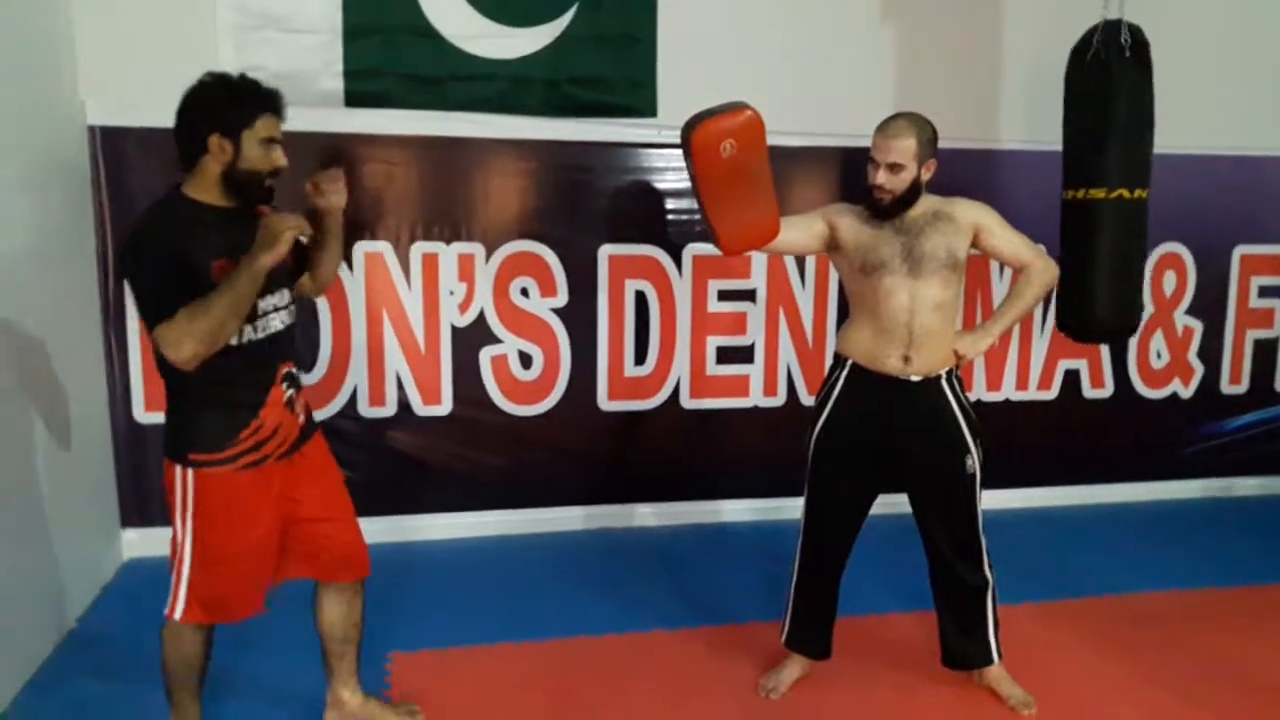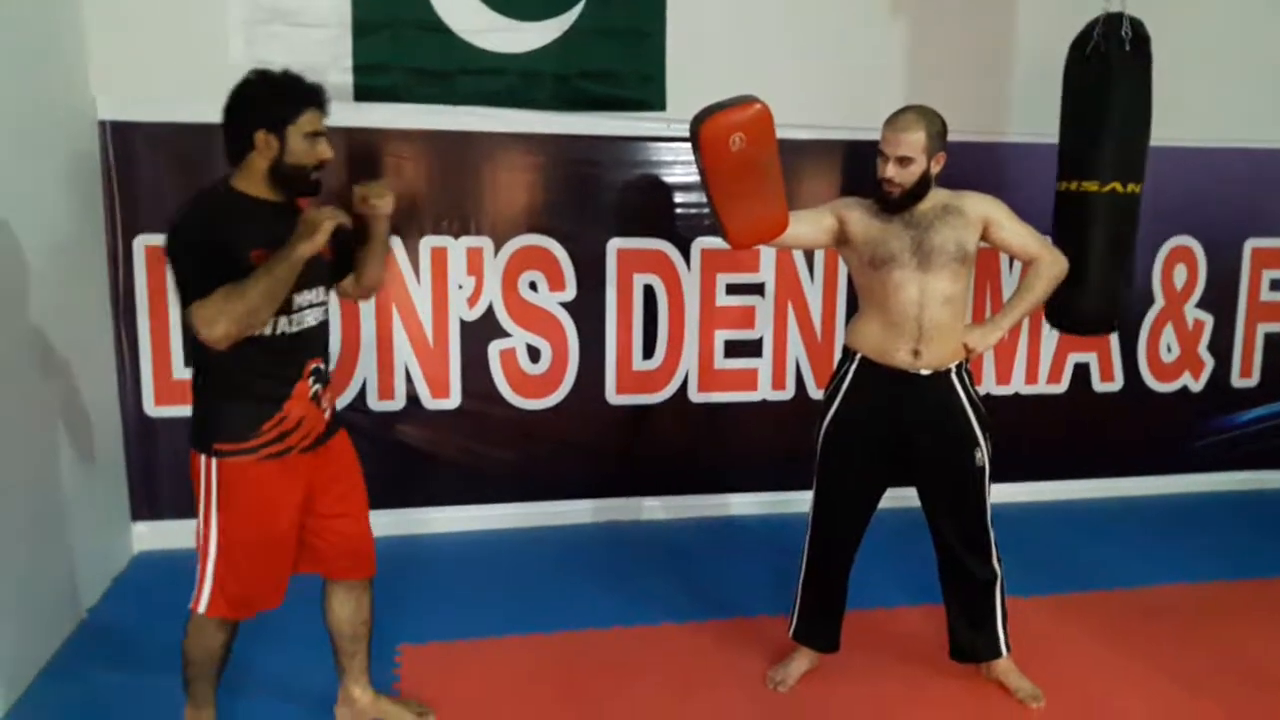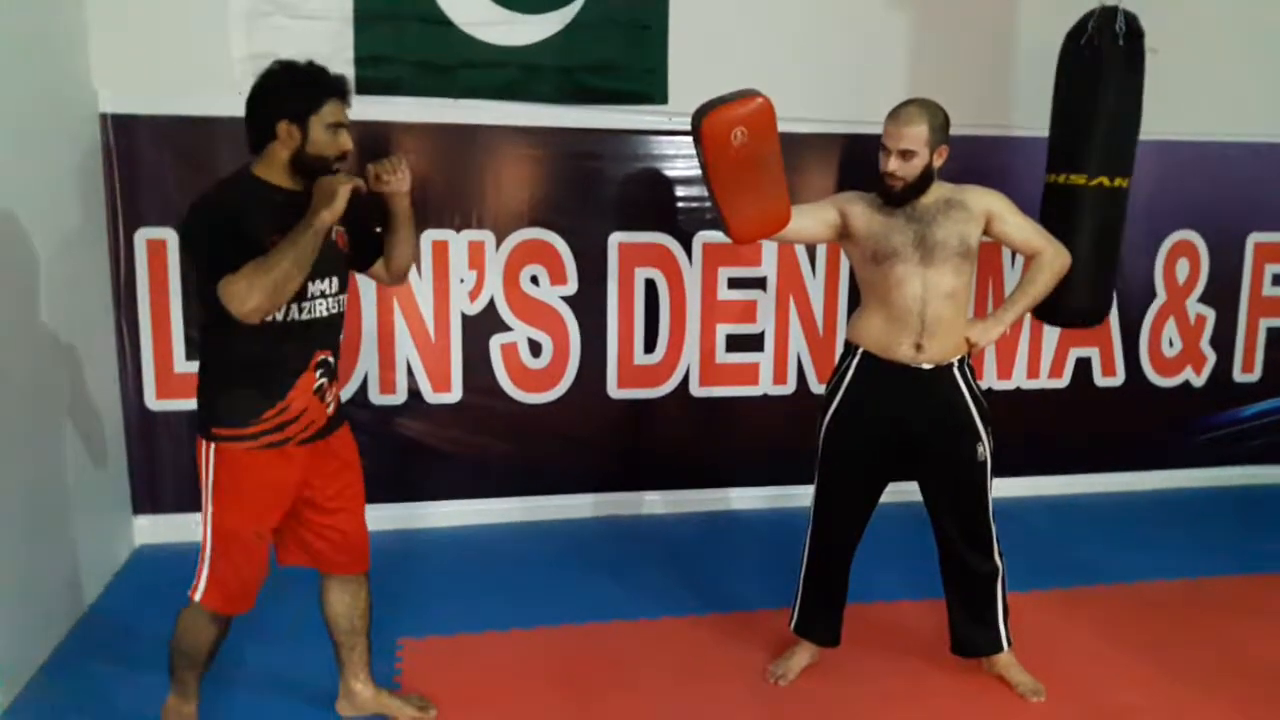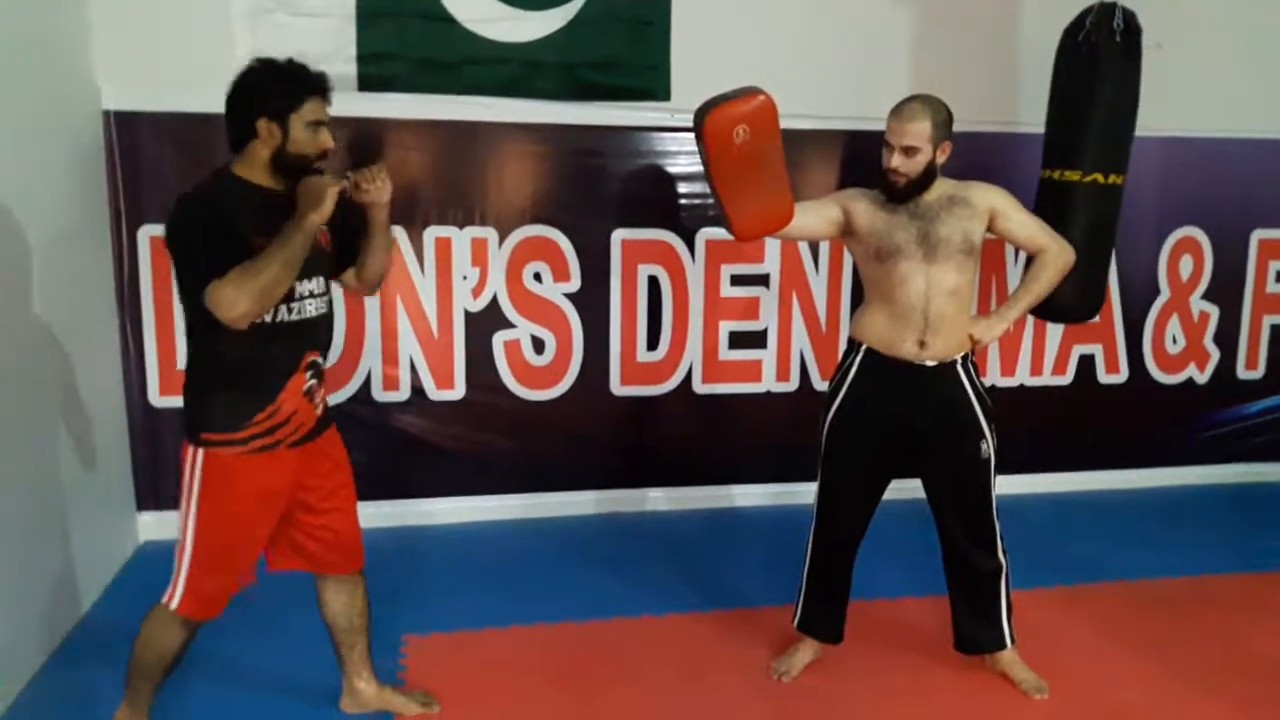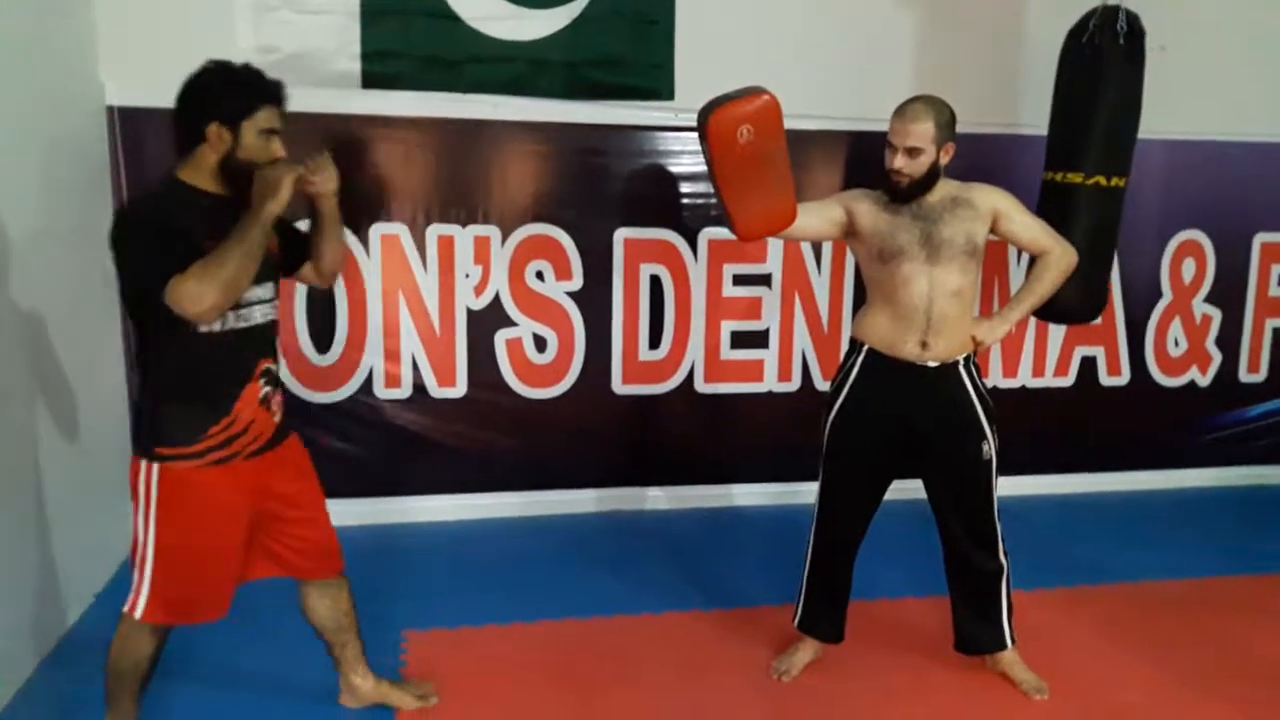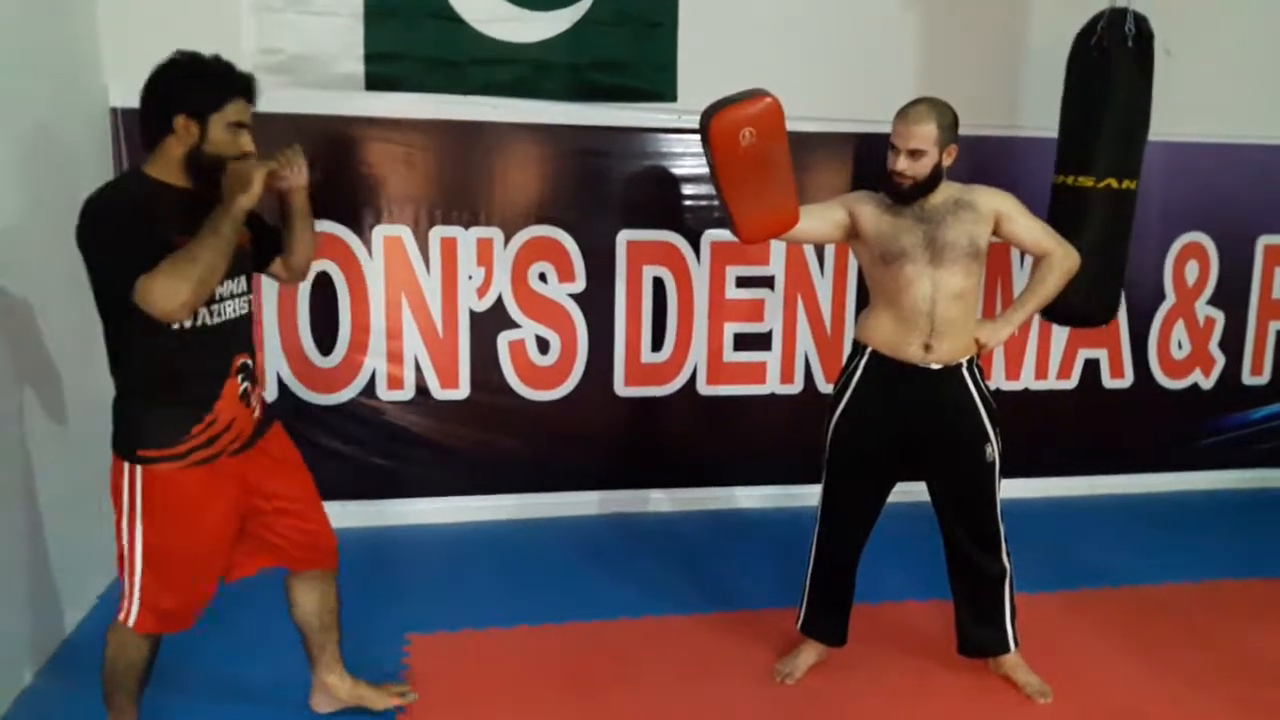
dt=0.2s
person 1, frame 1
left shoulder: (255, 216)
right shoulder: (160, 236)
left elbow: (314, 282)
right elbow: (184, 346)
left wrist: (331, 216)
right wrist: (257, 259)
left hip: (295, 437)
right hip: (216, 457)
left knee: (344, 563)
right knee: (199, 600)
person 1, frame 2
left shoulder: (302, 211)
right shoulder: (204, 223)
left elbow: (361, 285)
right elbow: (216, 326)
left wrist: (377, 224)
right wrist: (297, 248)
left hip: (319, 432)
right hip: (241, 448)
left knee: (352, 562)
right knee: (226, 593)
person 1, frame 3
left shoulder: (336, 201)
right shoulder: (222, 210)
left elbow: (393, 270)
right elbow: (249, 301)
left wrist: (397, 202)
right wrist: (317, 219)
left hip: (324, 424)
right hip: (244, 435)
left knee: (347, 558)
right knee: (223, 585)
person 1, frame 4
left shoulder: (313, 201)
right shoulder: (204, 211)
left elbow: (367, 278)
right elbow: (237, 305)
left wrist: (377, 212)
right wrist: (305, 221)
left hip: (310, 427)
right hip: (231, 440)
left knee: (341, 558)
right knee: (196, 591)
person 1, frame 5
left shoulder: (249, 207)
right shoulder: (151, 217)
left elbow: (321, 272)
right elbow: (201, 299)
left wrist: (324, 204)
right wrist: (262, 213)
left hip: (268, 436)
right hip: (188, 452)
left knee: (319, 560)
right knee: (158, 600)
person 1, frame 6
left shoulder: (219, 201)
right shoulder: (114, 212)
left elbow: (292, 267)
right elbow: (172, 298)
left wrist: (295, 197)
right wrist: (234, 207)
left hip: (252, 432)
right hip: (167, 453)
left knee: (312, 550)
right knee: (148, 604)
person 2, frame 1
left shoulder: (964, 217)
right shoulder: (842, 221)
left elbow: (1041, 268)
left wrist: (987, 333)
left hip: (934, 399)
right hip: (857, 394)
left knee: (958, 539)
right knee: (825, 534)
left ankle: (982, 660)
right ankle: (803, 649)
person 2, frame 2
left shoulder: (973, 210)
right shoulder: (851, 215)
left elbow: (1051, 261)
left wrist: (997, 326)
left hip: (944, 392)
right hip: (866, 387)
left knee: (967, 532)
right knee: (834, 526)
left ankle: (991, 652)
right ankle: (811, 642)
person 2, frame 3
left shoulder: (976, 205)
right shoulder: (853, 210)
left elbow: (1053, 255)
right elbow: (774, 222)
left wrist: (1000, 320)
left hip: (946, 387)
right hip: (868, 382)
left knee: (969, 526)
right knee: (834, 521)
left ankle: (992, 647)
right ankle: (812, 636)
person 2, frame 4
left shoulder: (979, 201)
right shoulder: (856, 207)
left elbow: (1058, 253)
left wrist: (1003, 318)
left hip: (950, 385)
right hip: (871, 380)
left knee: (972, 523)
right knee: (838, 518)
left ankle: (994, 644)
right ankle: (815, 633)
person 2, frame 5
left shoulder: (983, 203)
right shoulder: (859, 208)
left elbow: (1061, 255)
left wrist: (1005, 319)
left hip: (952, 385)
right hip: (873, 380)
left knee: (973, 524)
right knee: (839, 518)
left ankle: (995, 645)
right ankle: (815, 633)
person 2, frame 6
left shoulder: (985, 205)
right shoulder: (863, 210)
left elbow: (1063, 256)
right elbow: (783, 221)
left wrist: (1008, 321)
left hip: (955, 387)
right hip: (877, 381)
left knee: (977, 527)
right knee: (842, 520)
left ankle: (998, 647)
right ankle: (818, 635)
